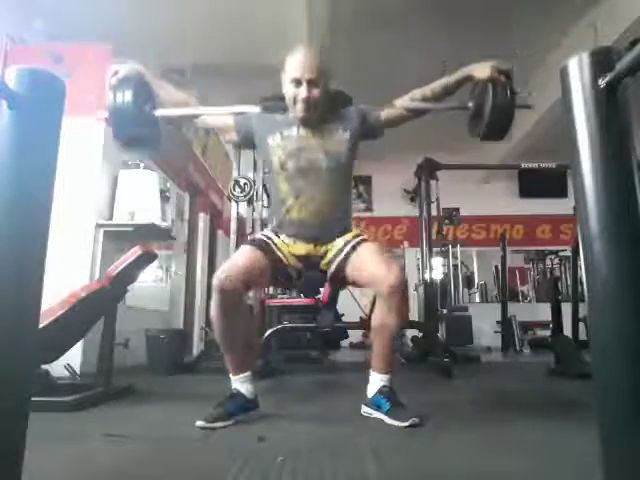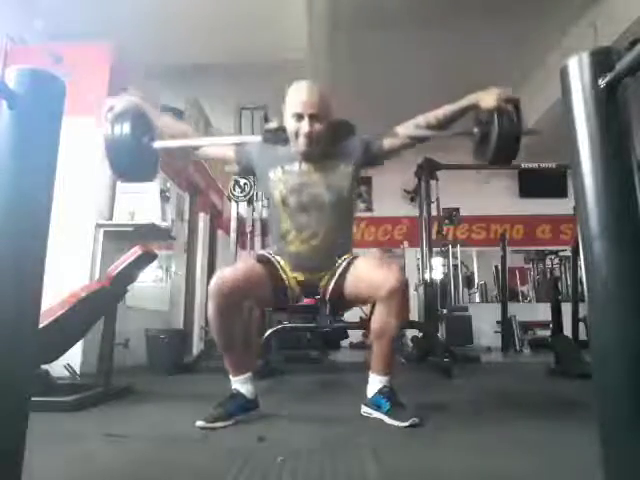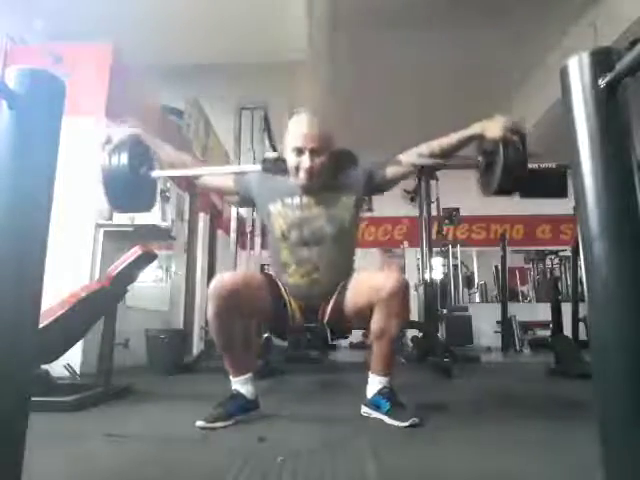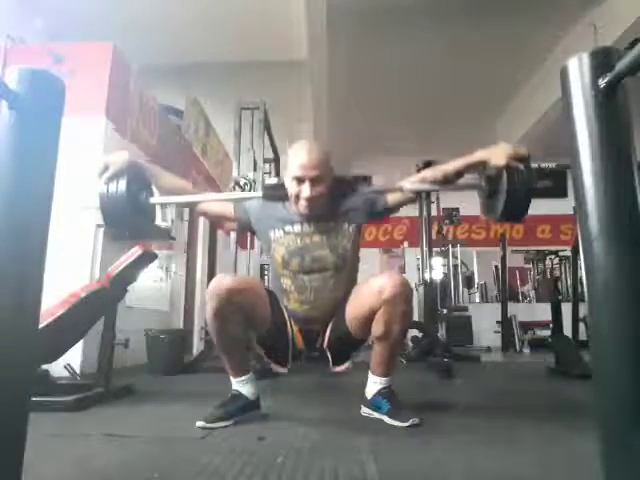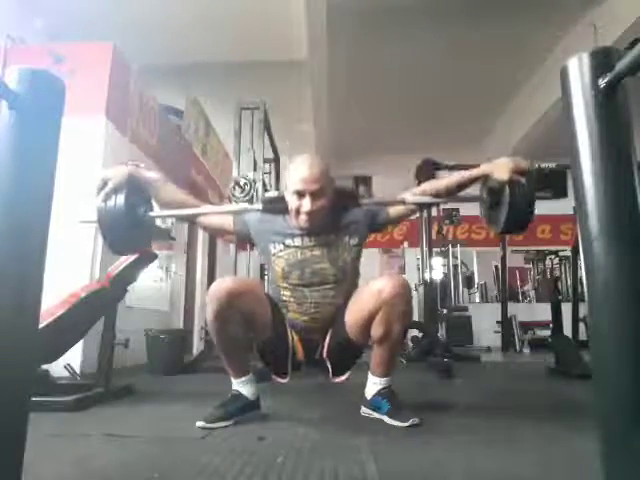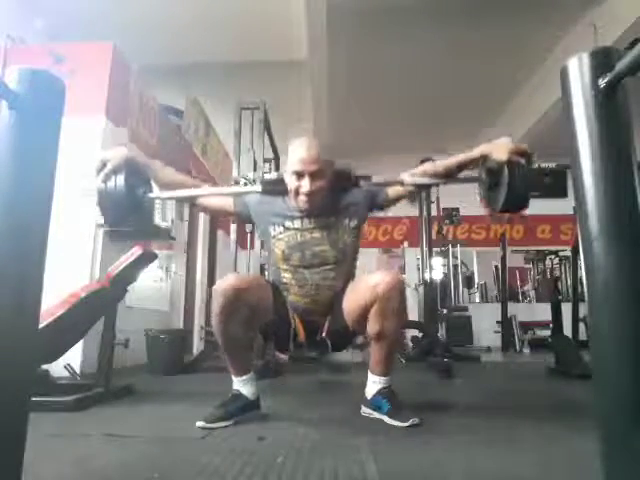
dt=0.2s
person 1, frame 1
left shoulder: (351, 120)
right shoulder: (262, 124)
left elbow: (411, 103)
right elbow: (196, 113)
left wrist: (467, 73)
right wrist: (144, 75)
left hip: (337, 239)
right hip: (282, 239)
left knee: (392, 282)
right knee: (225, 283)
left ankle: (379, 391)
right ankle: (242, 390)
person 1, frame 2
left shoulder: (353, 149)
right shoulder: (263, 154)
left elbow: (414, 129)
right elbow: (196, 141)
left wrist: (474, 100)
right wrist: (141, 105)
left hip: (336, 267)
right hip: (283, 267)
left knee: (392, 283)
right knee: (223, 287)
left ankle: (378, 391)
right ankle: (242, 391)
person 1, frame 3
left shoulder: (355, 180)
right shoulder: (263, 184)
left elbow: (418, 156)
right elbow: (194, 171)
left wrist: (479, 129)
right wrist: (139, 135)
left hip: (338, 296)
right hip: (283, 297)
left knee: (392, 285)
right knee: (223, 289)
left ankle: (377, 391)
right ankle: (243, 391)
person 1, frame 4
left shoulder: (356, 206)
right shoulder: (263, 212)
left elbow: (420, 180)
right elbow: (193, 195)
left wrist: (484, 155)
right wrist: (137, 161)
left hip: (340, 324)
right hip: (283, 325)
left knee: (394, 287)
right knee: (221, 290)
left ankle: (377, 391)
right ankle: (244, 391)
person 1, frame 5
left shoulder: (357, 221)
right shoulder: (262, 225)
left elbow: (422, 194)
right elbow: (193, 209)
left wrist: (485, 169)
right wrist: (135, 174)
left hip: (341, 335)
right hip: (282, 337)
left knee: (395, 287)
right knee: (222, 292)
left ankle: (377, 391)
right ankle: (244, 392)
person 1, frame 6
left shoulder: (355, 202)
right shoulder: (263, 206)
left elbow: (421, 175)
right elbow: (193, 191)
left wrist: (484, 151)
right wrist: (135, 157)
left hip: (339, 315)
right hip: (284, 316)
left knee: (389, 285)
right knee: (228, 290)
left ankle: (378, 390)
right ankle: (244, 391)
